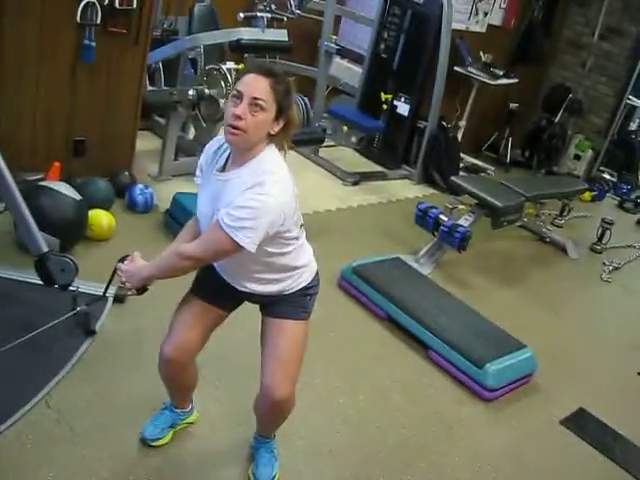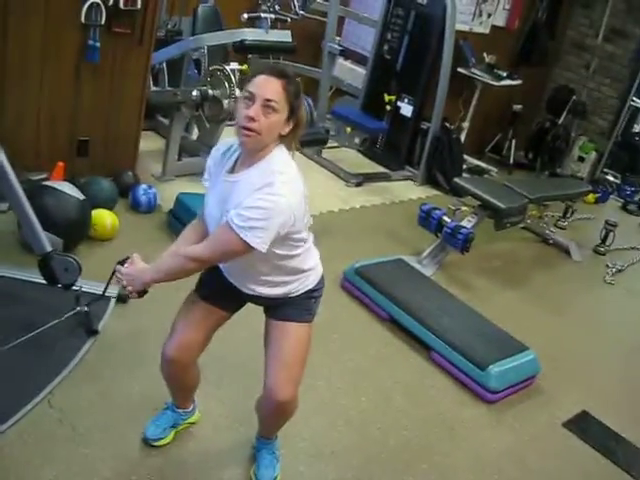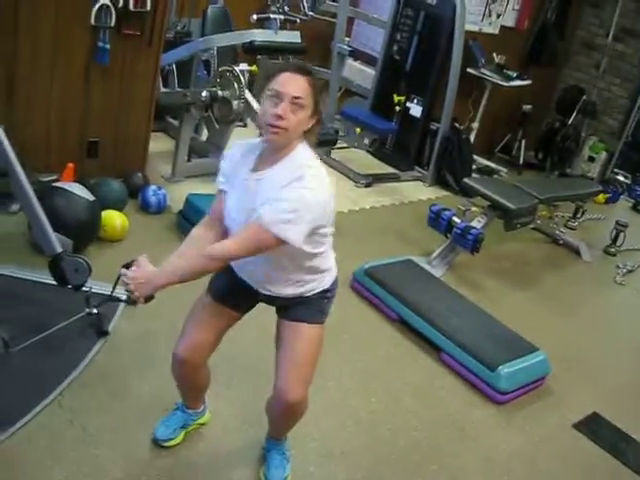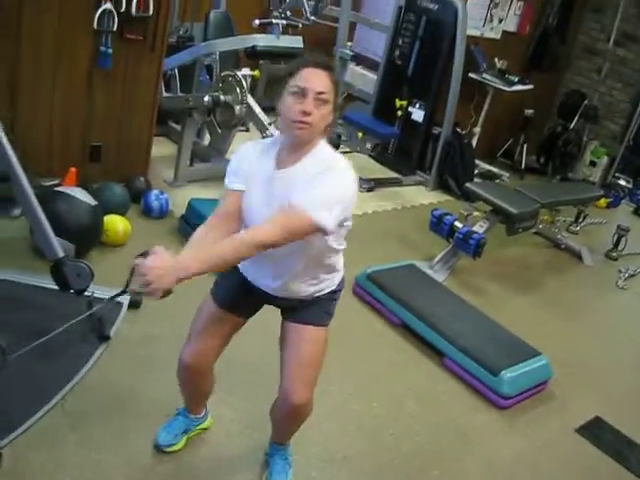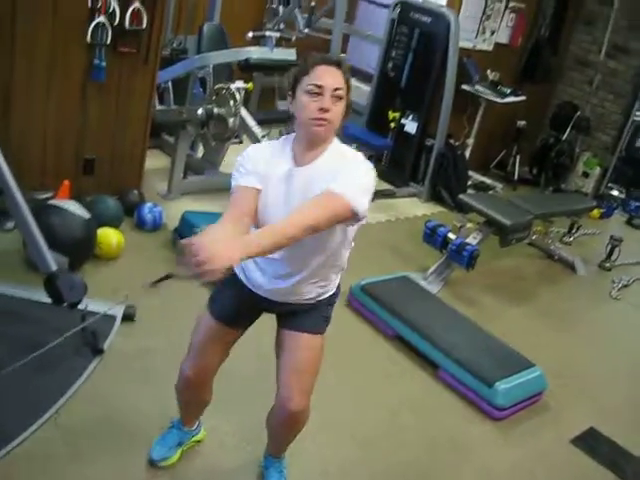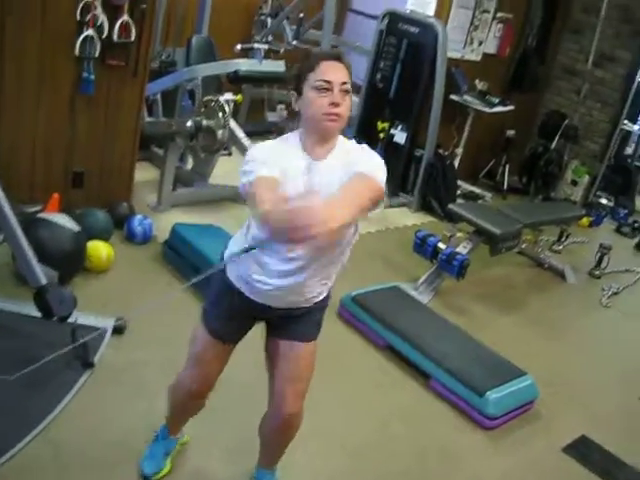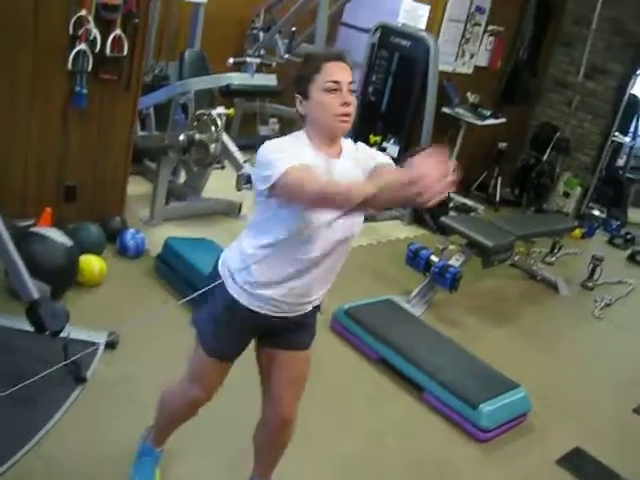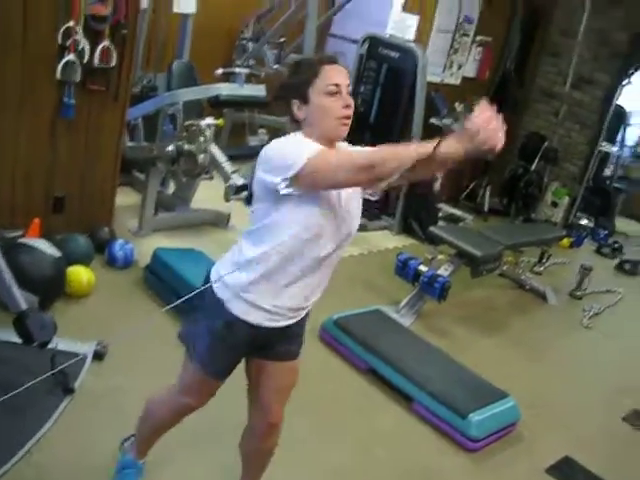
dt=0.1s
person 1, frame 1
left shoulder: (268, 191)
right shoulder: (216, 150)
left elbow: (197, 253)
right elbow: (200, 223)
left wrist: (145, 272)
right wrist: (150, 264)
left hip: (287, 286)
right hip: (227, 269)
left knee: (277, 393)
right knee: (173, 354)
left ankle: (264, 439)
right ankle: (181, 408)
person 1, frame 2
left shoulder: (278, 192)
right shoulder: (224, 152)
left elbow: (203, 255)
right elbow: (203, 224)
left wrist: (146, 276)
right wrist: (151, 266)
left hip: (292, 288)
right hip: (231, 271)
left knee: (280, 395)
right knee: (175, 354)
left ankle: (266, 440)
right ankle: (183, 408)
person 1, frame 3
left shoulder: (309, 187)
right shoulder: (240, 153)
left elbow: (232, 248)
right elbow: (213, 225)
left wrist: (156, 279)
right wrist: (157, 270)
left hip: (305, 289)
right hip: (245, 273)
left knee: (291, 397)
right knee: (187, 354)
left ankle: (275, 443)
right ankle: (193, 410)
person 1, frame 4
left shoulder: (336, 178)
right shoulder: (251, 154)
left elbow: (264, 238)
right elbow: (222, 222)
left wrist: (178, 270)
right wrist: (176, 261)
left hip: (311, 290)
right hip: (249, 272)
left knee: (295, 399)
right knee: (193, 360)
right ankle: (194, 414)
person 1, frame 5
left shoulder: (354, 169)
right shoulder: (258, 157)
left elbow: (301, 223)
right elbow: (237, 218)
left wrist: (232, 249)
right wrist: (217, 244)
left hip: (310, 297)
right hip: (250, 280)
left knee: (293, 405)
right knee: (194, 370)
right ankle: (186, 426)
person 1, frame 6
left shoulder: (364, 161)
right shoulder: (267, 154)
left elbow: (357, 201)
right elbow: (269, 209)
left wrist: (327, 220)
right wrist: (293, 220)
left hip: (303, 301)
right hip: (243, 284)
left knee: (287, 410)
right knee: (194, 382)
right ankle: (170, 433)
person 1, frame 7
left shoulder: (364, 157)
right shoulder: (279, 153)
left elbow: (388, 175)
right elbow: (328, 193)
left wrist: (419, 184)
right wrist: (399, 185)
left hip: (299, 309)
right hip: (242, 293)
left knee: (282, 415)
right knee: (196, 392)
right ankle: (154, 443)
person 1, frame 8
left shoulder: (350, 158)
right shoulder: (284, 155)
left elbow: (410, 164)
right elbow: (365, 168)
left wrist: (464, 141)
right wrist: (457, 142)
left hip: (287, 318)
right hip: (235, 303)
left knee: (268, 420)
right knee: (187, 398)
